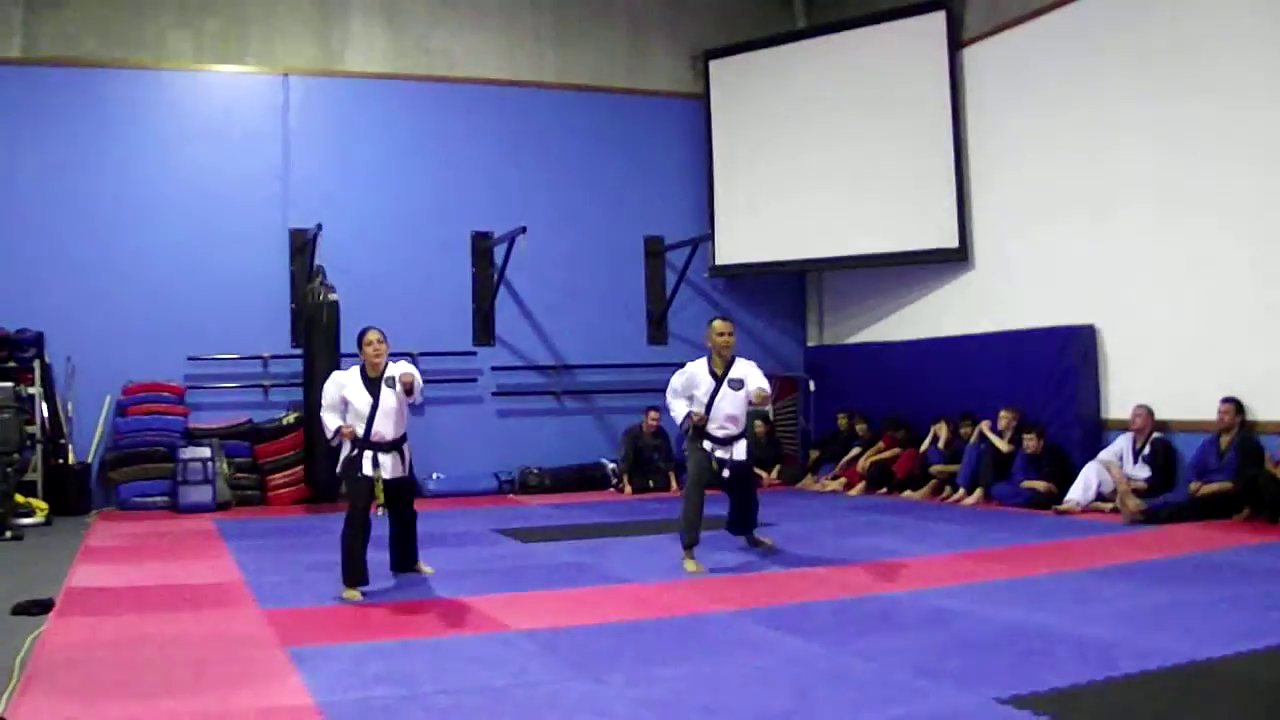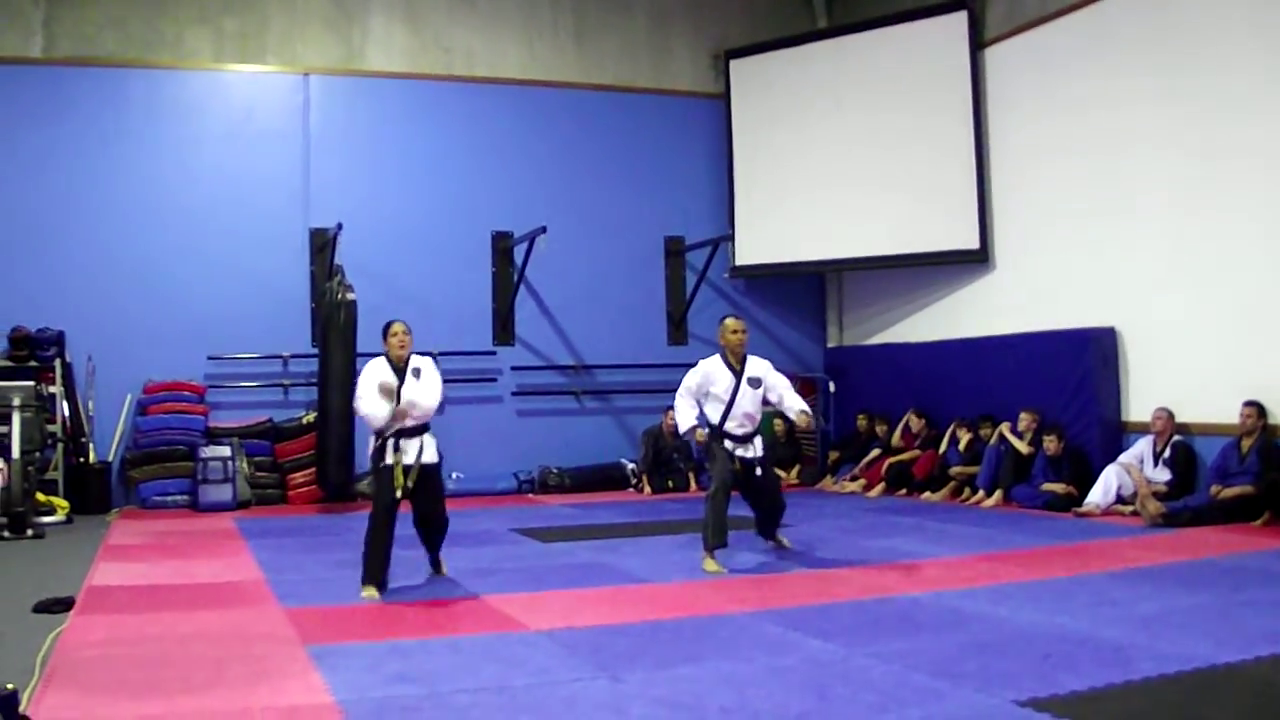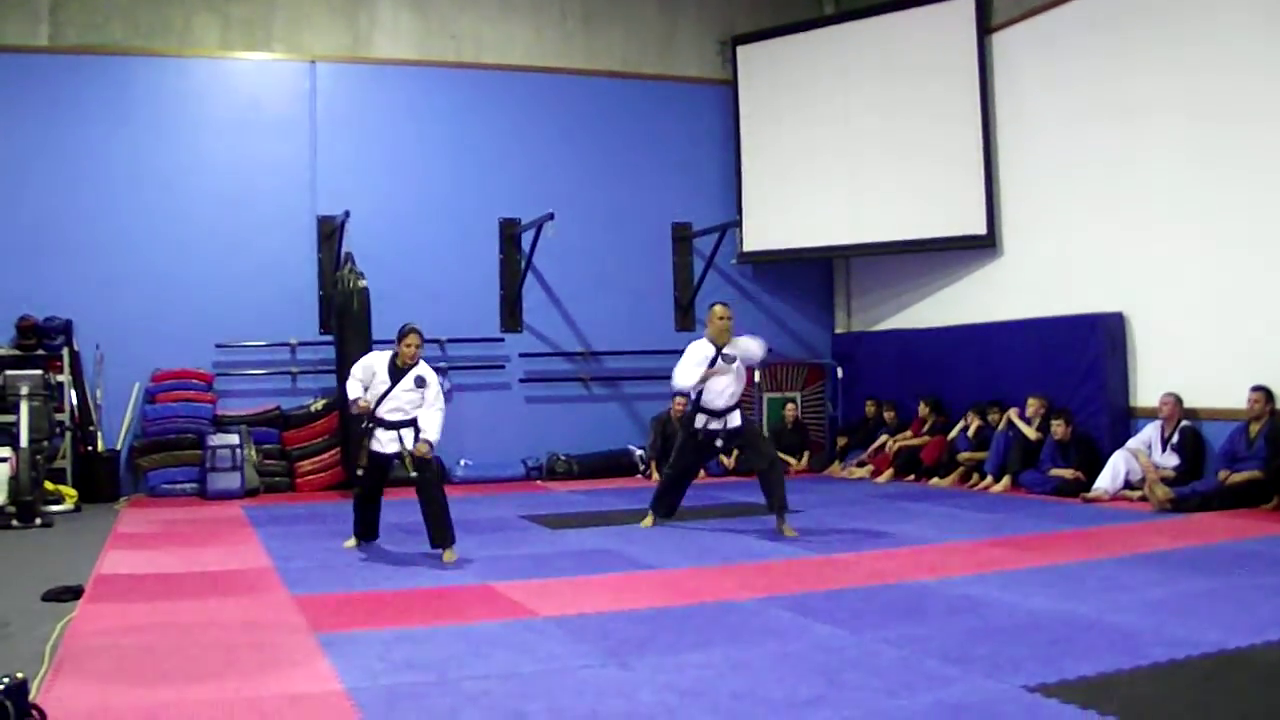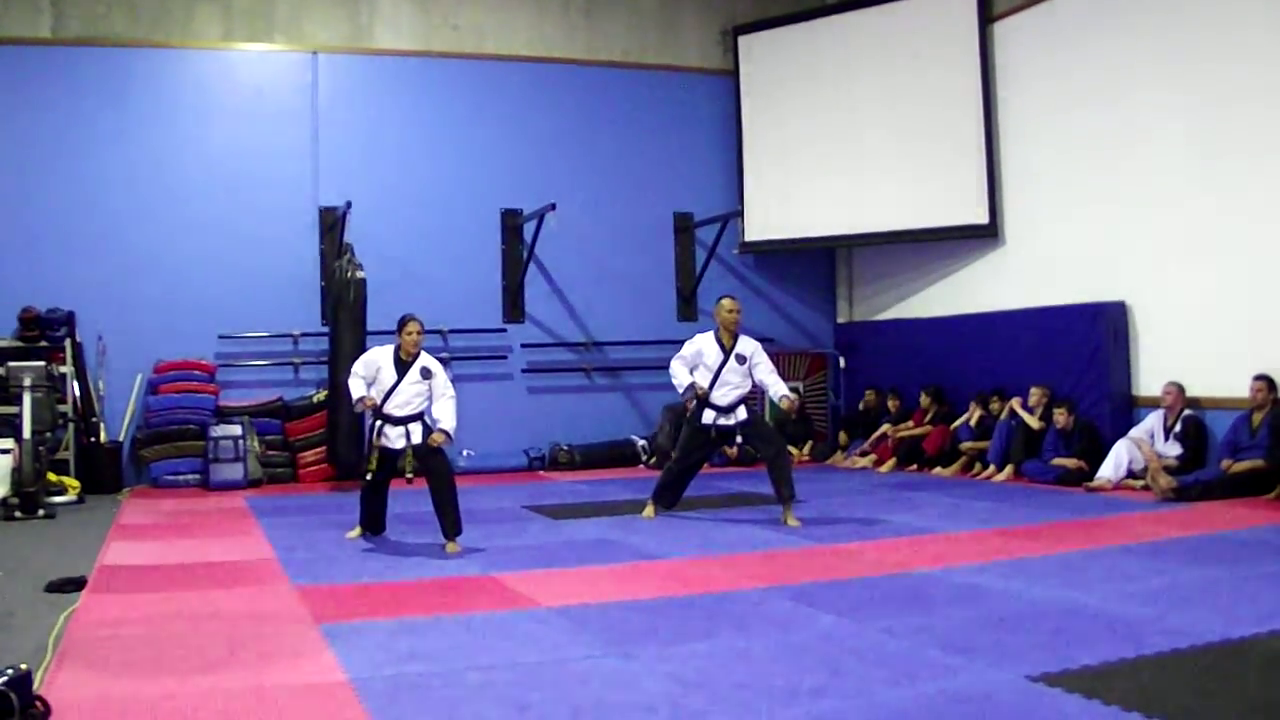
dt=1s
person 1, frame 1
left shoulder: (400, 372)
right shoulder: (345, 380)
left elbow: (412, 390)
right elbow: (329, 409)
left wrist: (409, 384)
right wrist: (338, 429)
left hip: (394, 457)
right hip: (360, 458)
left knee: (404, 513)
right knee: (357, 516)
left ankle: (408, 561)
right ankle: (352, 582)
person 1, frame 2
left shoulder: (424, 364)
right shoulder: (374, 368)
left elbow: (431, 399)
right elbow: (366, 407)
left wrist: (398, 395)
right wrist: (392, 413)
left hip: (422, 447)
right hip: (388, 450)
left knee: (433, 512)
right knee: (383, 513)
left ankle: (435, 560)
right ankle: (372, 581)
person 1, frame 3
left shoulder: (426, 374)
right shoulder: (376, 360)
left elbow: (434, 409)
right elbow: (355, 378)
left wrist: (427, 441)
right wrist: (357, 399)
left hip: (408, 437)
right hip: (377, 435)
left knee: (430, 485)
right knee: (366, 487)
left ankle: (445, 544)
right ankle: (362, 534)
person 1, frame 4
left shoulder: (431, 365)
right shoulder: (378, 356)
left elbow: (445, 398)
right elbow: (357, 376)
left wrist: (444, 430)
right wrist: (362, 397)
left hip: (417, 430)
right hip: (385, 429)
left knee: (442, 476)
right knee: (375, 479)
left ankle: (451, 536)
right ankle: (368, 525)
person 2, frame 1
left shoulder: (746, 368)
right shoulder: (693, 370)
left elbow: (759, 387)
right elbow: (674, 395)
left wrist: (761, 395)
right wrist: (687, 415)
left hip: (734, 446)
right hip: (702, 442)
left knee: (745, 494)
right knee: (694, 487)
left ankle: (748, 535)
right ankle: (688, 553)
person 2, frame 2
left shoulder: (761, 366)
right shoulder: (707, 368)
left elbow: (783, 392)
right elbow: (685, 396)
left wrist: (801, 412)
right wrist: (689, 426)
left hip: (750, 445)
right hip: (720, 442)
left knee: (771, 497)
right knee: (720, 489)
left ankle: (767, 530)
right ankle: (709, 555)
person 2, frame 3
left shoulder: (740, 343)
right shoulder: (696, 348)
left elbow: (756, 351)
right elbow: (680, 380)
left wrist: (733, 343)
right wrist: (701, 374)
left hip: (733, 420)
right hip: (702, 421)
left knee: (768, 461)
right knee: (678, 468)
left ankle: (781, 520)
right ankle: (654, 513)
person 2, frame 4
left shoulder: (751, 346)
right shoulder: (701, 342)
left elbow: (768, 375)
right elbow: (677, 365)
left wrist: (784, 396)
right wrist: (690, 386)
left hip: (739, 414)
right hip: (706, 415)
left knee: (776, 450)
right knee: (683, 460)
left ankle: (787, 510)
right ankle: (654, 502)
